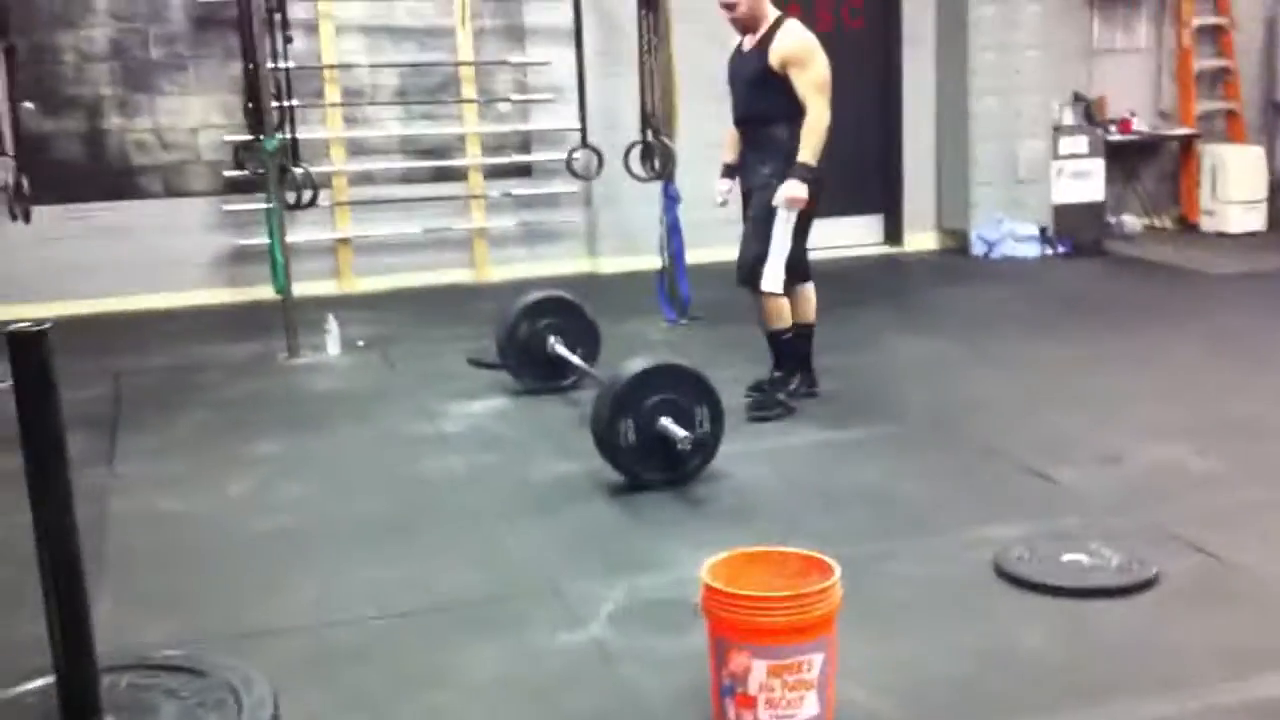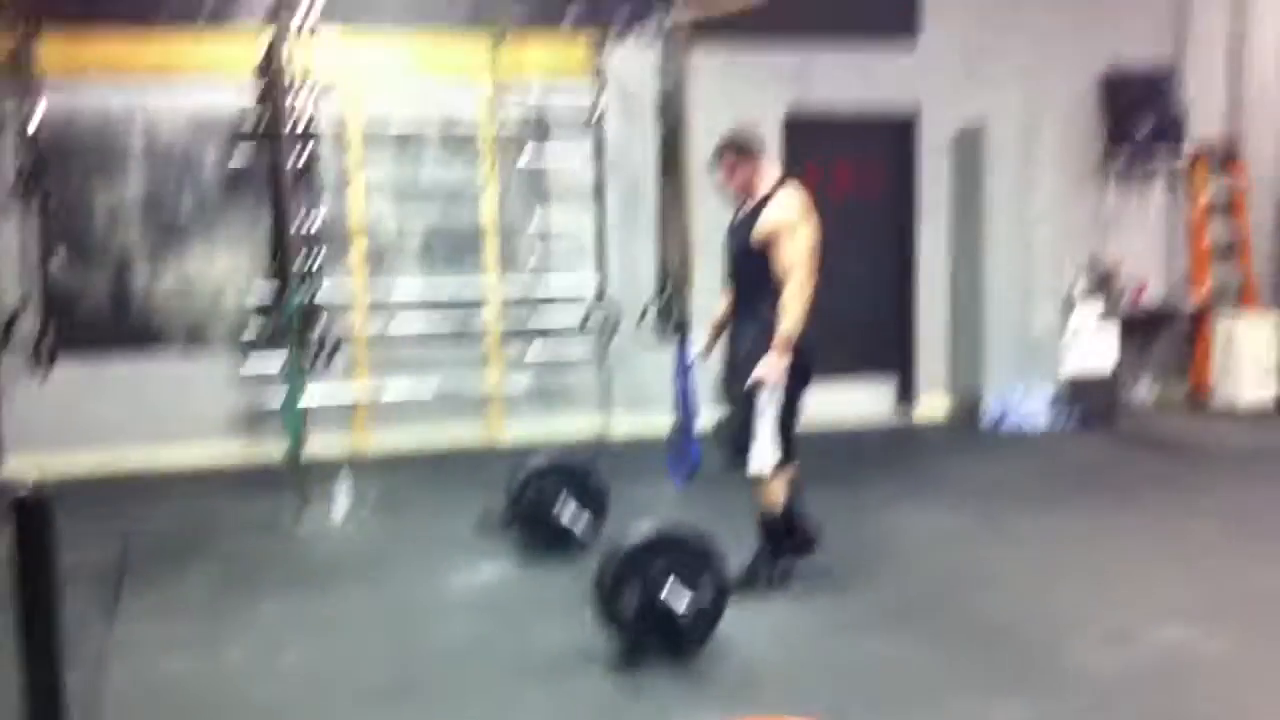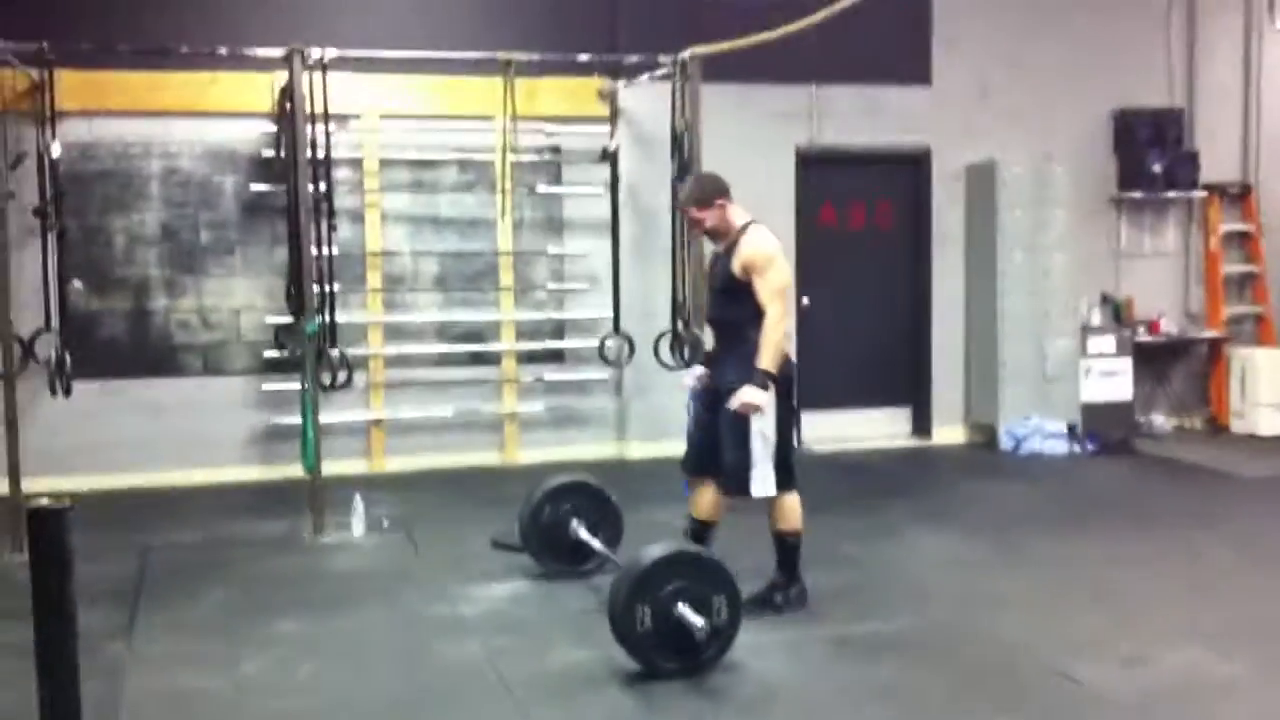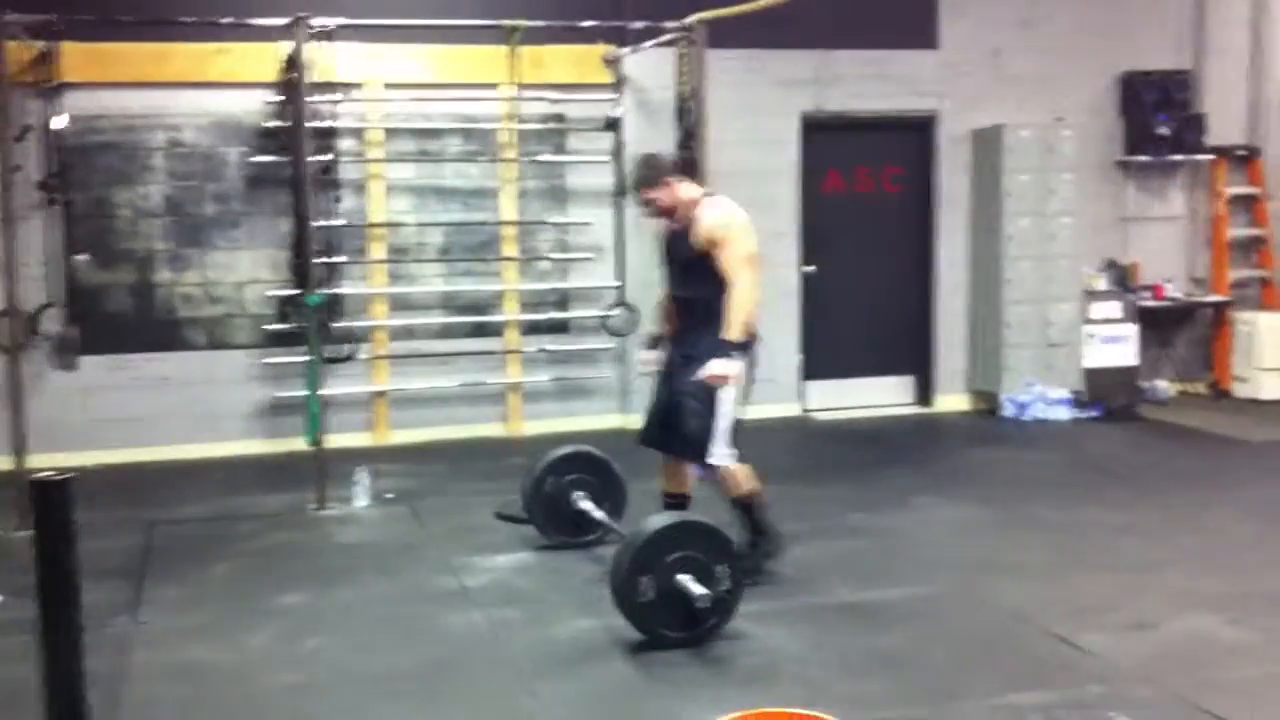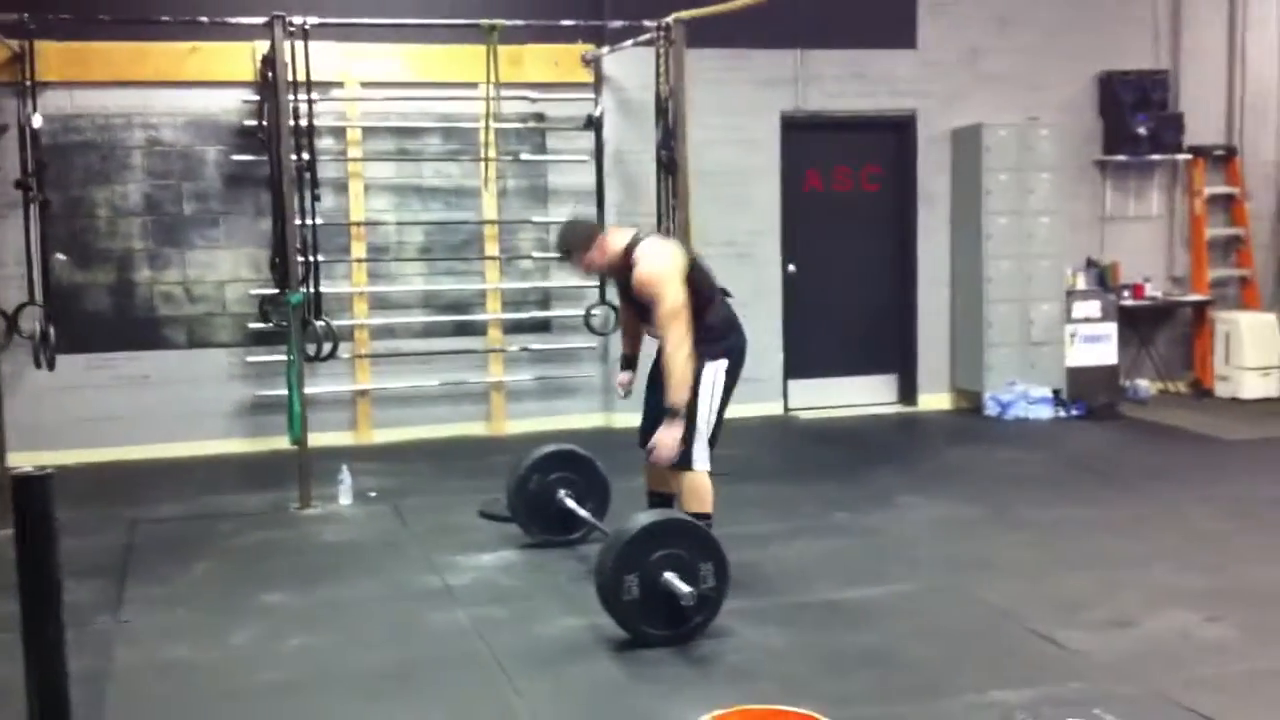
dt=0.3s
person 1, frame 1
left shoulder: (793, 42)
right shoulder: (742, 48)
left elbow: (818, 108)
left wrist: (803, 172)
right wrist: (728, 170)
left hip: (785, 175)
right hip: (757, 173)
left knee: (765, 276)
right knee: (791, 275)
left ankle: (785, 378)
right ankle: (799, 370)
person 1, frame 2
left shoulder: (784, 210)
right shoulder: (748, 209)
left elbow: (798, 284)
left wrist: (780, 351)
right wrist: (717, 325)
left hip: (769, 350)
right hip: (746, 341)
left knee: (759, 452)
right knee: (770, 446)
left ankle: (775, 555)
right ankle: (794, 531)
person 1, frame 3
left shoulder: (758, 246)
right shoulder: (722, 248)
left elbow: (777, 314)
left wrist: (761, 379)
right wrist: (707, 360)
left hip: (753, 380)
right hip: (724, 373)
left knee: (769, 480)
right knee: (704, 468)
left ankle: (790, 582)
person 1, frame 4
left shoulder: (718, 216)
right shoulder: (675, 226)
left elbow: (744, 285)
left wrist: (730, 350)
right wrist: (658, 341)
left hip: (718, 349)
right hip: (686, 345)
left knee: (711, 449)
right knee: (668, 441)
left ankle: (761, 534)
person 1, frame 5
left shoulder: (651, 265)
right shoulder: (620, 253)
left elbow: (678, 341)
left wrist: (674, 417)
right wrist: (627, 363)
left hip: (712, 347)
right hip: (682, 345)
left knee: (686, 450)
right knee: (655, 442)
